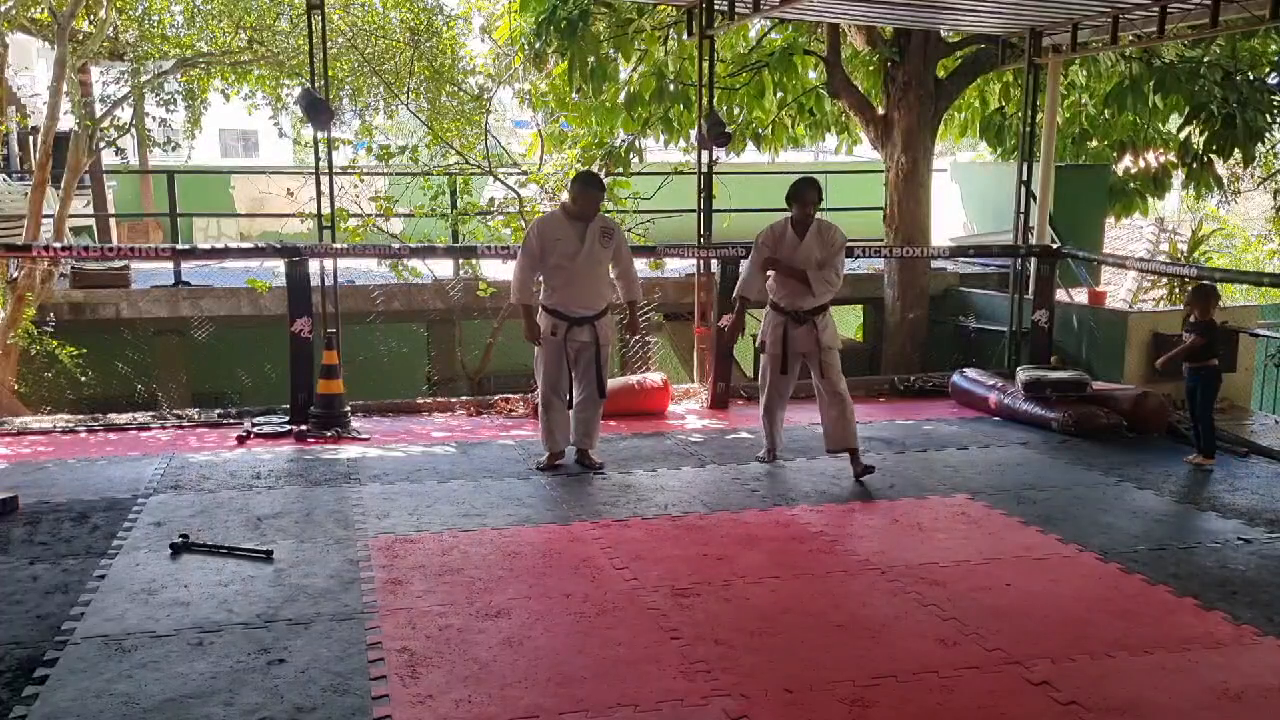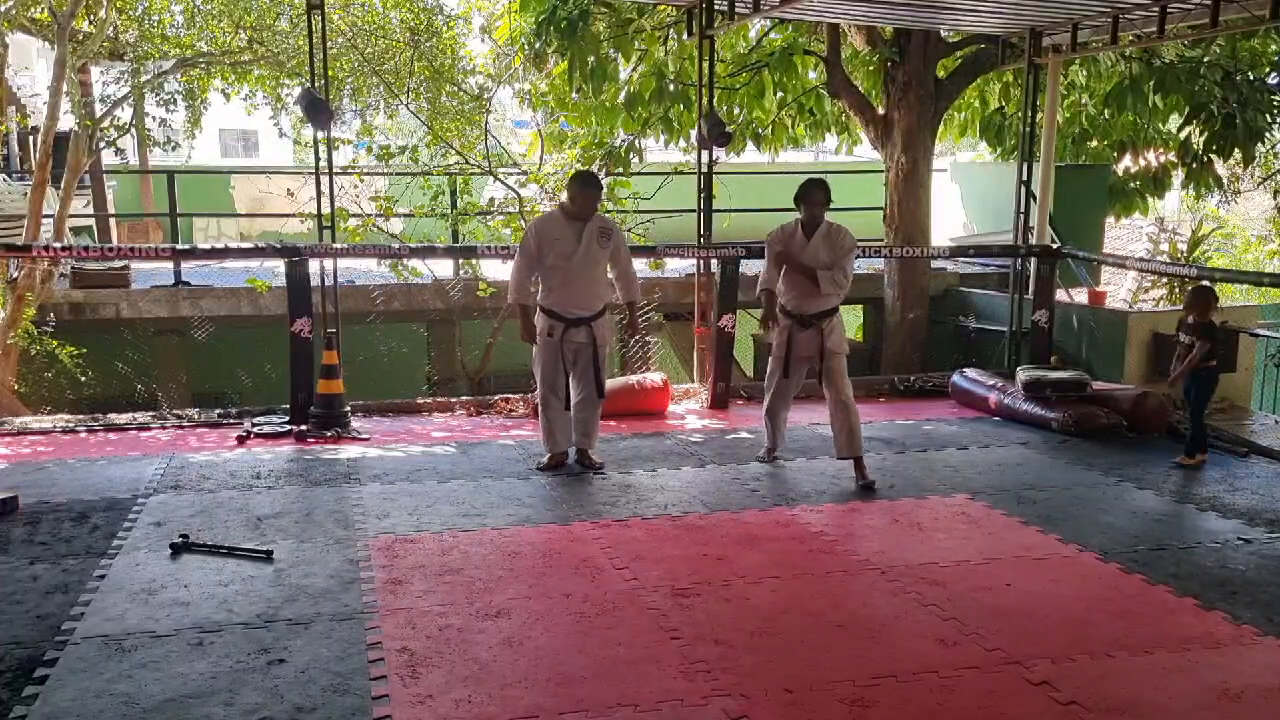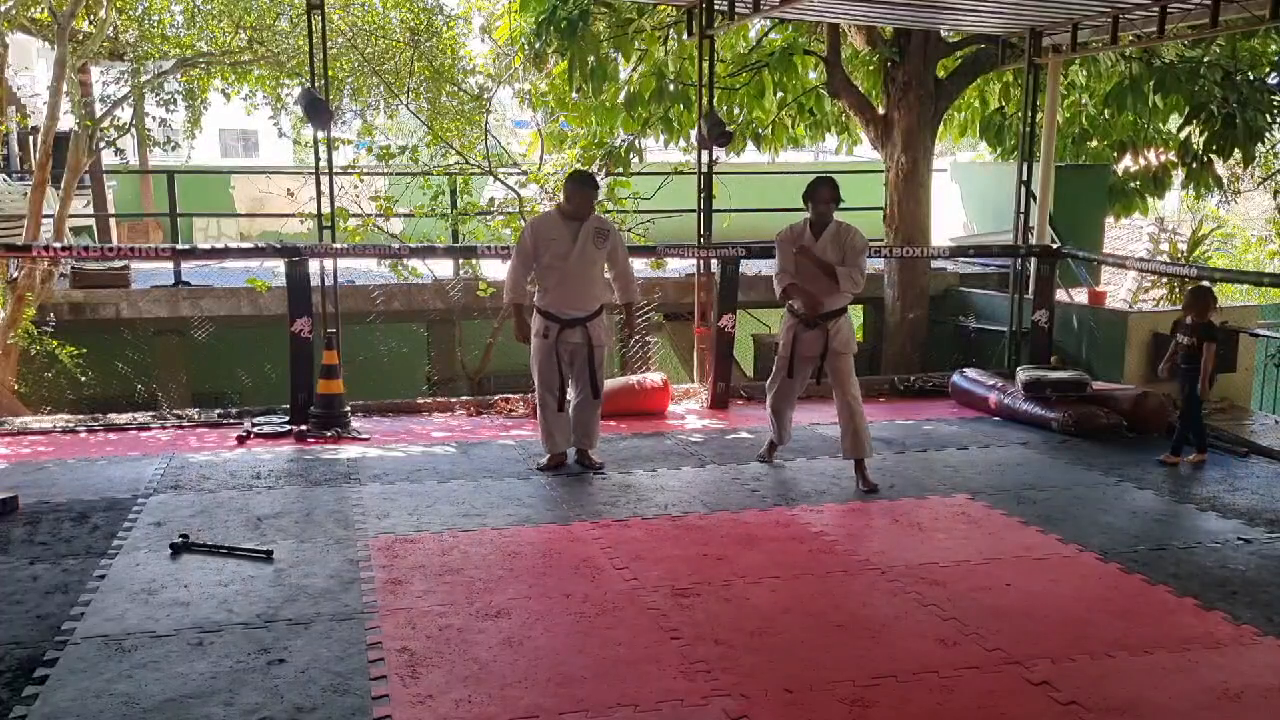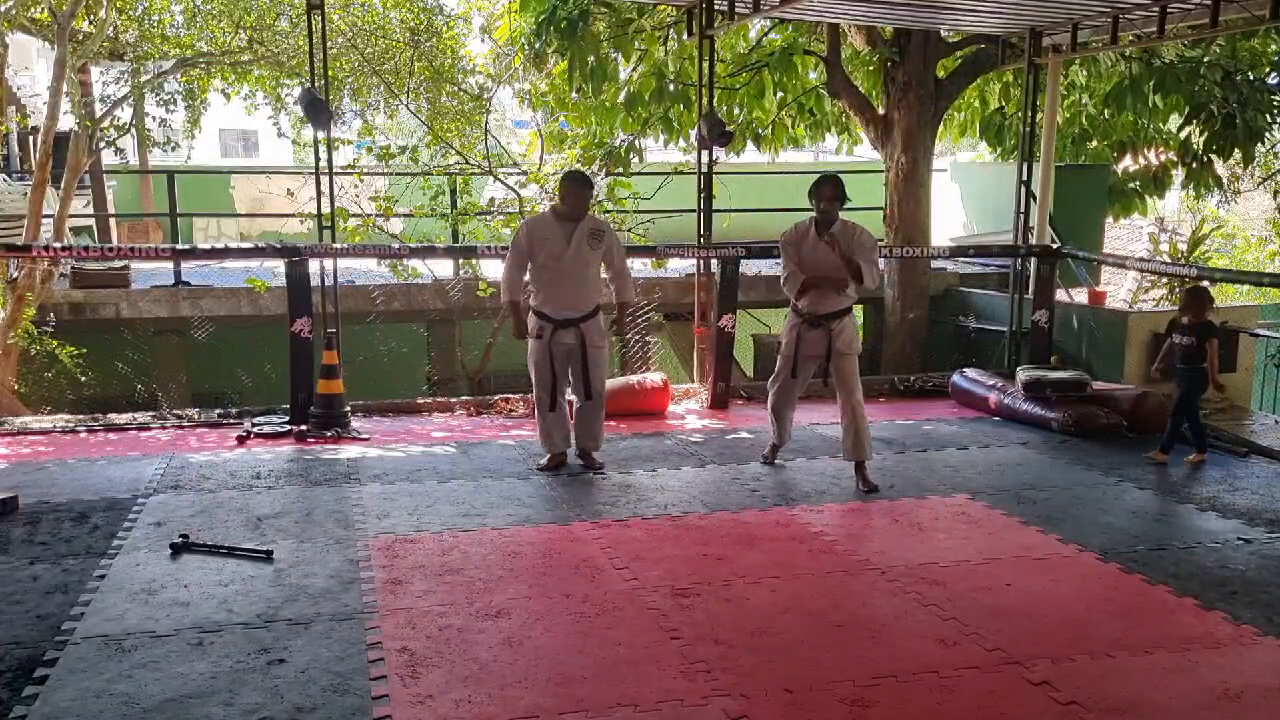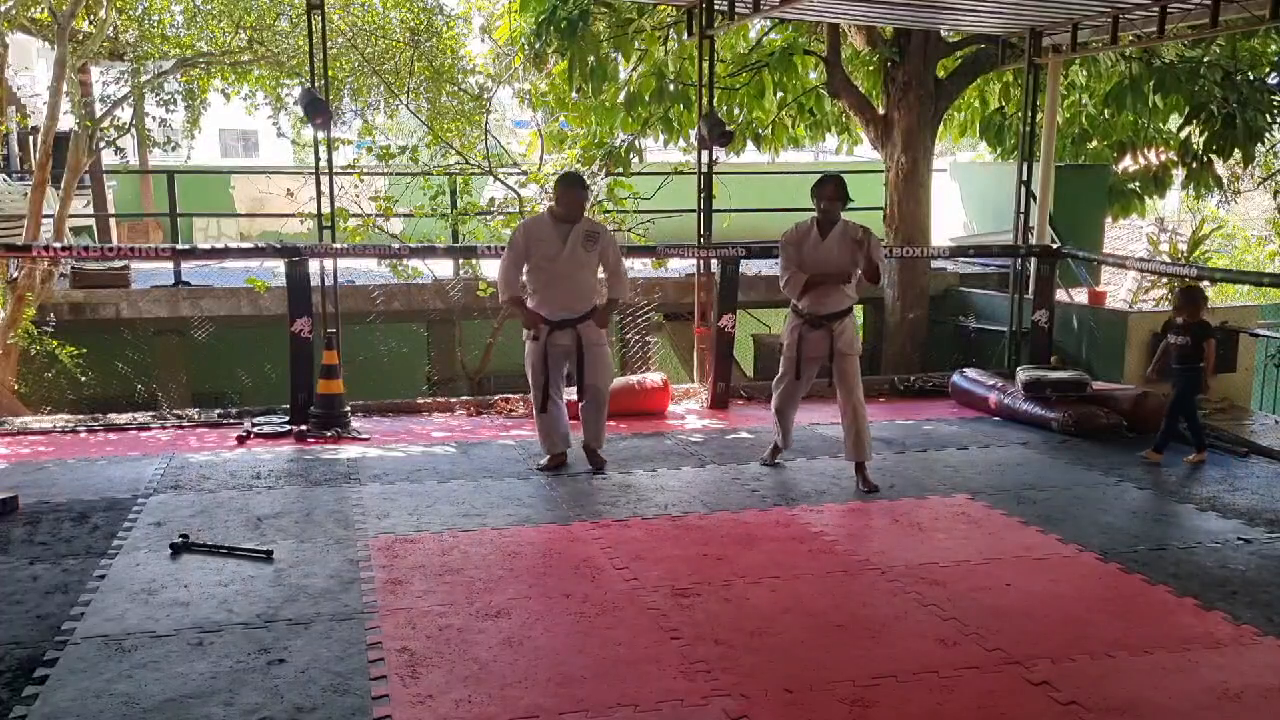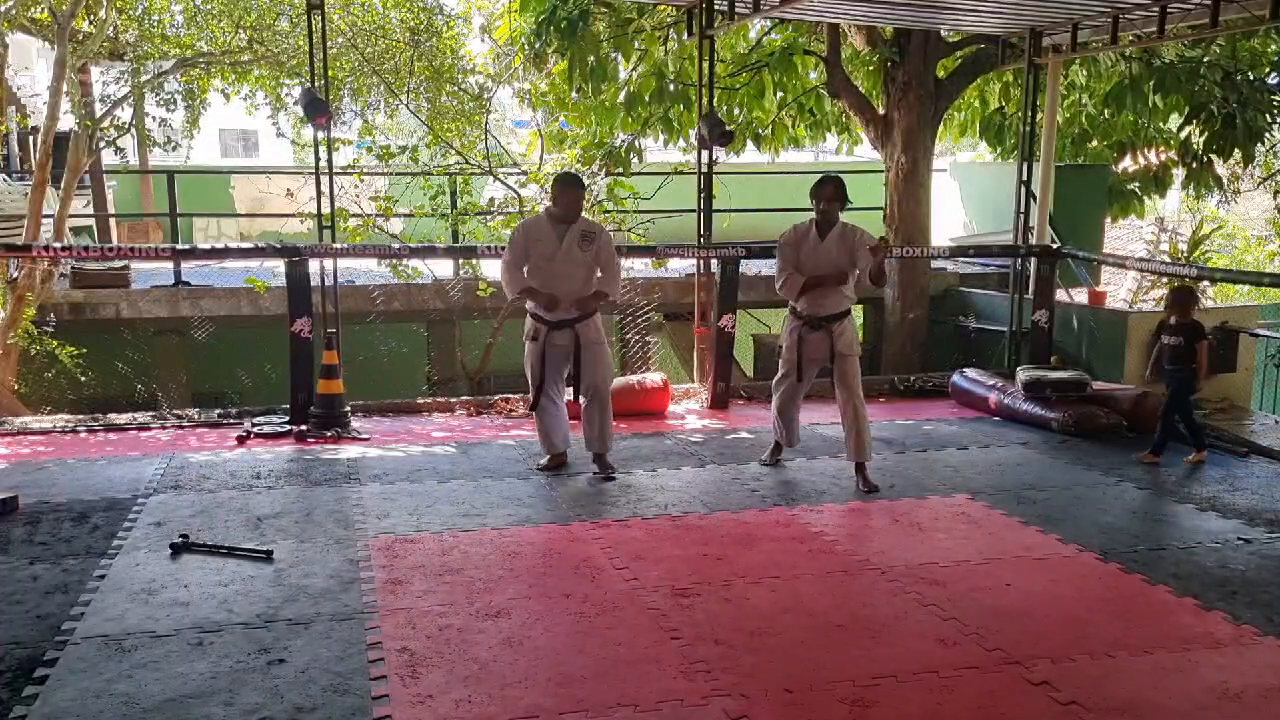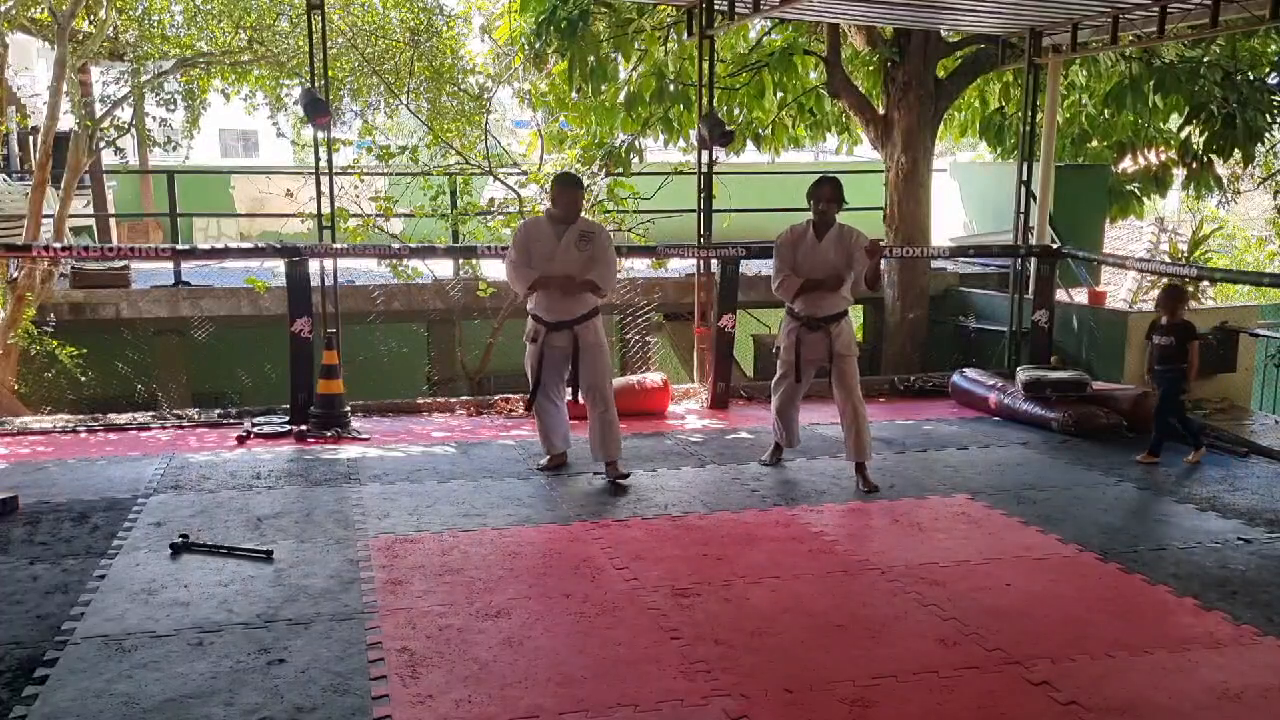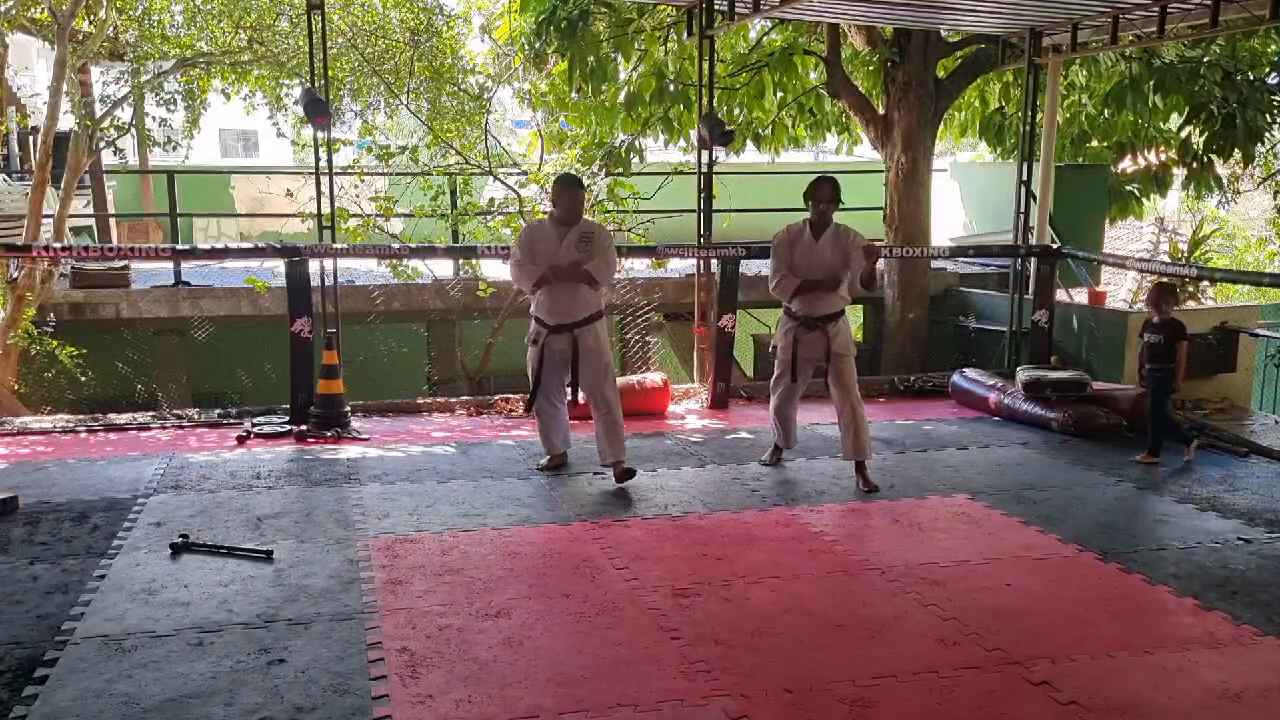
dt=0.1s
person 1, frame 1
left shoulder: (832, 234)
right shoulder: (770, 235)
left elbow: (830, 280)
right elbow: (752, 274)
left wrist: (787, 269)
right wrist: (738, 313)
left hip: (817, 323)
right hip: (781, 322)
left knee: (835, 391)
right knee: (773, 394)
left ankle: (854, 459)
right ankle: (771, 445)
person 1, frame 2
left shoulder: (841, 237)
right shoulder: (780, 236)
left elbow: (839, 283)
right elbow: (769, 275)
left wrist: (796, 266)
right wrist: (767, 306)
left hip: (827, 327)
right hip: (788, 325)
left knee: (841, 396)
right knee: (776, 395)
left ankle: (859, 467)
right ankle: (772, 444)
person 1, frame 3
left shoulder: (850, 236)
right shoulder: (789, 236)
left elbow: (854, 282)
right elbow: (783, 278)
left wrist: (815, 260)
right wrist: (805, 295)
left hip: (835, 326)
right hip: (798, 324)
left knee: (848, 397)
right knee: (779, 392)
left ankle: (860, 469)
right ankle: (776, 440)
person 1, frame 4
left shoulder: (857, 235)
right shoulder: (794, 235)
left elbow: (869, 278)
right elbow: (790, 280)
left wrist: (841, 253)
right wrist: (827, 283)
left hip: (839, 326)
right hip: (802, 324)
left knee: (851, 398)
right knee: (780, 392)
left ankle: (861, 469)
right ankle: (777, 442)
person 1, frame 5
left shoulder: (856, 234)
right shoulder: (795, 235)
left elbow: (873, 277)
right elbow: (789, 281)
left wrist: (869, 255)
right wrist: (828, 278)
left hip: (840, 327)
right hip: (802, 326)
left knee: (852, 398)
right knee: (784, 393)
left ankle: (861, 470)
right ankle: (779, 443)
person 1, frame 6
left shoulder: (856, 237)
right shoulder: (793, 236)
left elbow: (875, 280)
right elbow: (784, 283)
left wrist: (879, 260)
right wrist: (824, 280)
left hip: (839, 328)
right hip: (801, 327)
left knee: (852, 398)
right knee: (785, 394)
left ankle: (861, 470)
right ankle: (780, 442)
person 1, frame 7
left shoulder: (852, 239)
right shoulder: (790, 238)
left elbow: (869, 284)
right elbow: (781, 284)
left wrist: (874, 263)
right wrist: (821, 284)
left hip: (836, 329)
right hip: (798, 328)
left knee: (851, 398)
right knee: (784, 395)
left ankle: (861, 469)
right ankle: (780, 443)
person 1, frame 8
left shoulder: (849, 238)
right shoulder: (786, 237)
left elbow: (866, 284)
right elbow: (778, 284)
left wrist: (870, 264)
right wrist: (818, 285)
left hip: (833, 328)
right hip: (795, 328)
left knee: (848, 397)
right knee: (783, 395)
left ankle: (860, 469)
right ankle: (780, 444)
person 2, frame 1
left shoulder: (610, 229)
right shoulder: (543, 227)
left elbow: (625, 272)
right elbow: (524, 274)
left wrist: (633, 313)
right wrist: (529, 319)
left hip: (596, 324)
right hip: (555, 324)
left knee: (592, 392)
right knee: (553, 390)
left ankle: (584, 448)
right ankle: (555, 449)
person 2, frame 2
left shoulder: (608, 229)
right shoulder: (541, 227)
left elbow: (624, 273)
right elbow: (522, 274)
left wrist: (632, 314)
right wrist: (525, 319)
left hip: (594, 325)
right hip: (553, 324)
left knee: (591, 392)
right knee: (551, 391)
left ankle: (584, 448)
right ankle: (557, 451)
person 2, frame 3
left shoulder: (605, 229)
right shoulder: (537, 227)
left elbow: (622, 272)
right elbow: (518, 273)
left wrist: (629, 314)
right wrist: (520, 318)
left hip: (591, 324)
right hip: (549, 325)
left knee: (590, 392)
right knee: (550, 392)
left ankle: (583, 449)
right ankle: (557, 451)
person 2, frame 4
left shoulder: (601, 230)
right shoulder: (533, 228)
left elbow: (619, 272)
right elbow: (513, 272)
left wrist: (621, 312)
right wrist: (516, 315)
left hip: (588, 325)
right hip: (545, 326)
left knee: (592, 392)
right knee: (547, 393)
left ankle: (586, 448)
right ankle: (557, 451)
person 2, frame 5
left shoulder: (598, 232)
right shoulder: (529, 229)
left elbow: (617, 272)
right elbow: (509, 271)
left wrist: (609, 306)
right wrist: (522, 308)
left hip: (586, 326)
right hip: (544, 328)
left knee: (597, 389)
right knee: (545, 393)
left ankle: (592, 445)
right ankle: (557, 451)
person 2, frame 6
left shoulder: (594, 232)
right shoulder: (527, 230)
left elbow: (611, 272)
right elbow: (511, 270)
left wrist: (593, 300)
right wrist: (538, 296)
left hip: (585, 326)
right hip: (543, 327)
left knee: (598, 389)
right knee: (544, 393)
left ankle: (600, 452)
right ankle: (557, 451)
person 2, frame 7
left shoulder: (595, 232)
right shoulder: (527, 230)
left elbow: (608, 273)
right elbow: (514, 272)
left wrist: (577, 284)
right wrist: (552, 281)
left hip: (585, 326)
right hip: (543, 328)
left knee: (599, 393)
right knee: (545, 394)
left ankle: (610, 460)
right ankle: (557, 452)
person 2, frame 8
left shoulder: (596, 233)
right shoulder: (532, 232)
left elbow: (605, 270)
right elbow: (519, 272)
left wrist: (564, 272)
right wrist: (561, 273)
left hip: (588, 330)
right hip: (546, 331)
left knee: (603, 396)
right knee: (545, 396)
left ankle: (616, 462)
right ankle: (557, 452)
